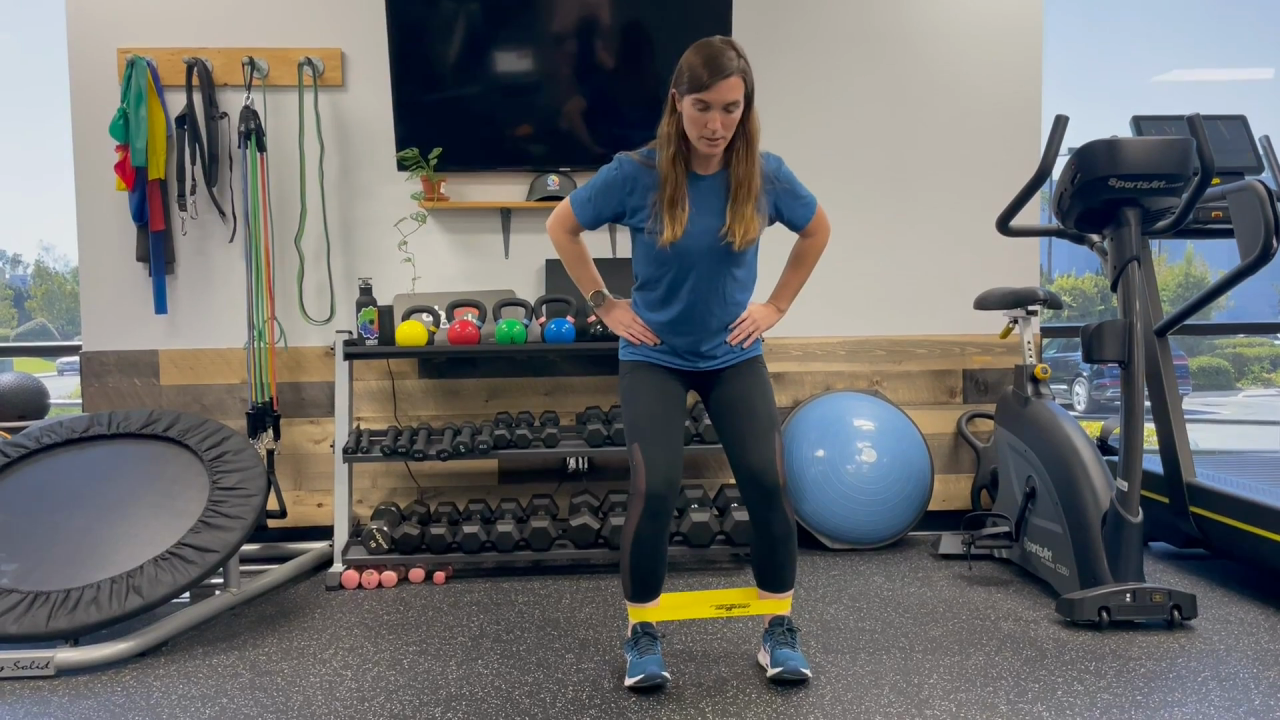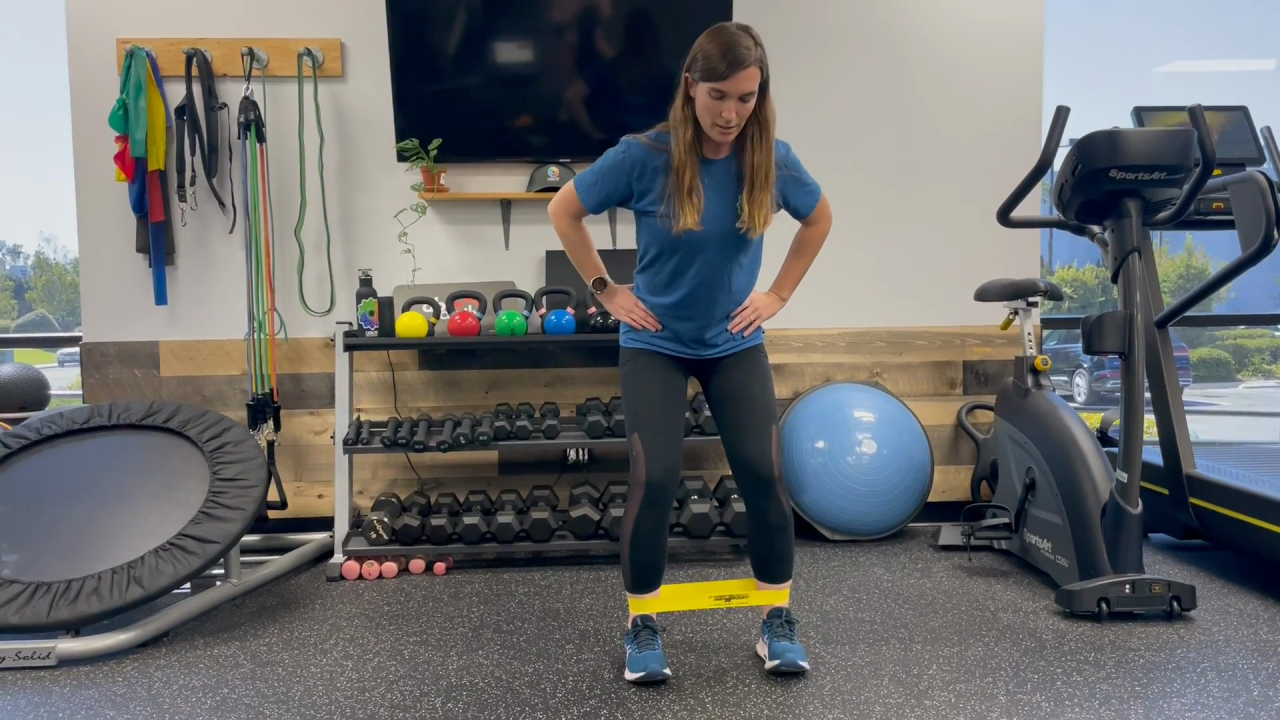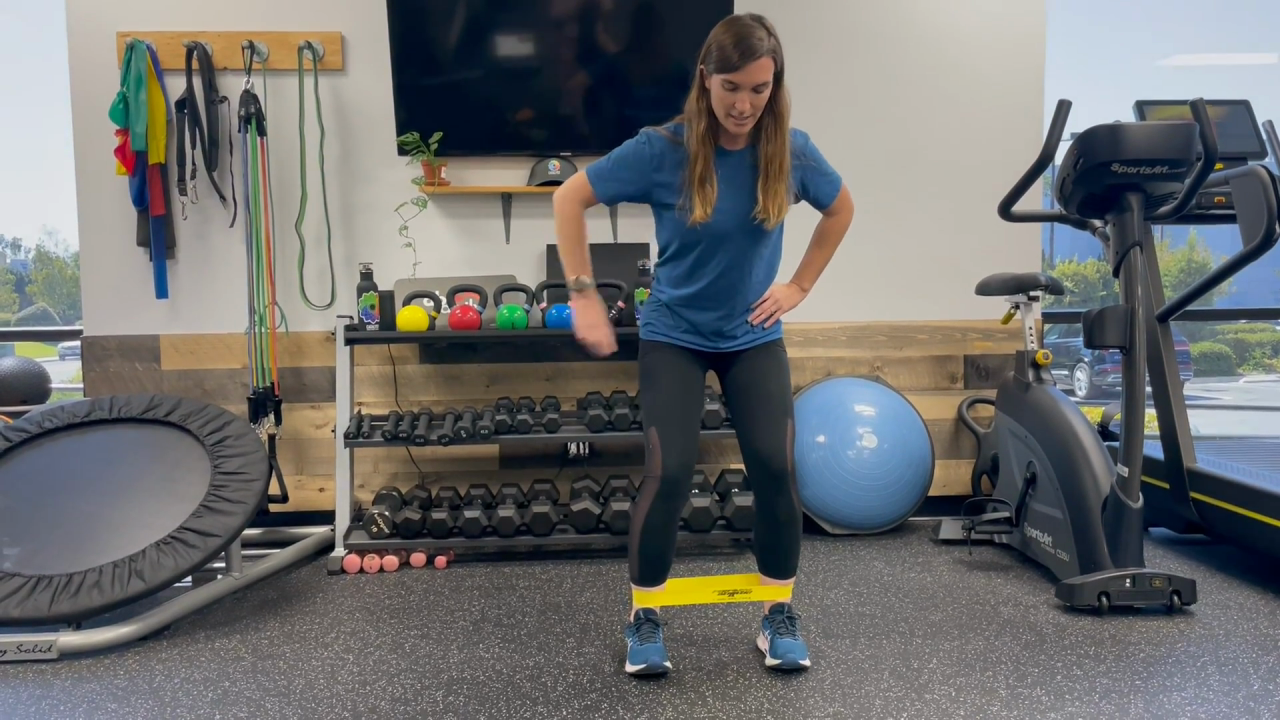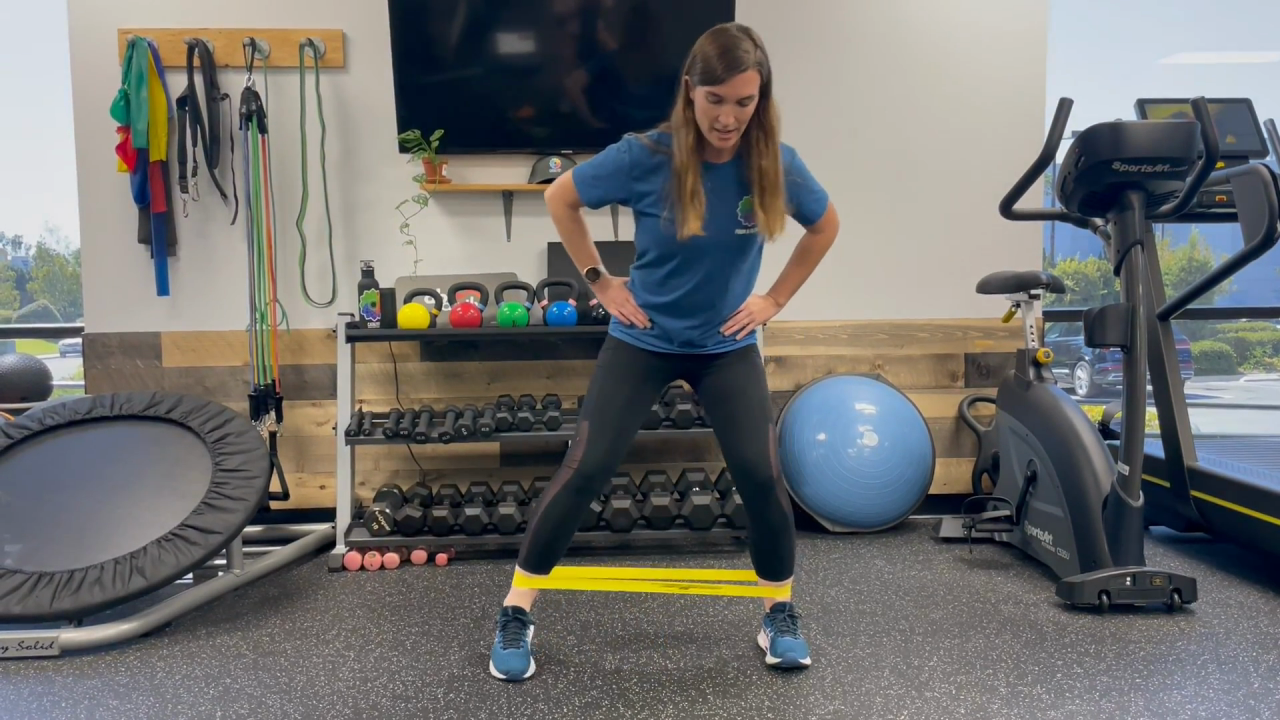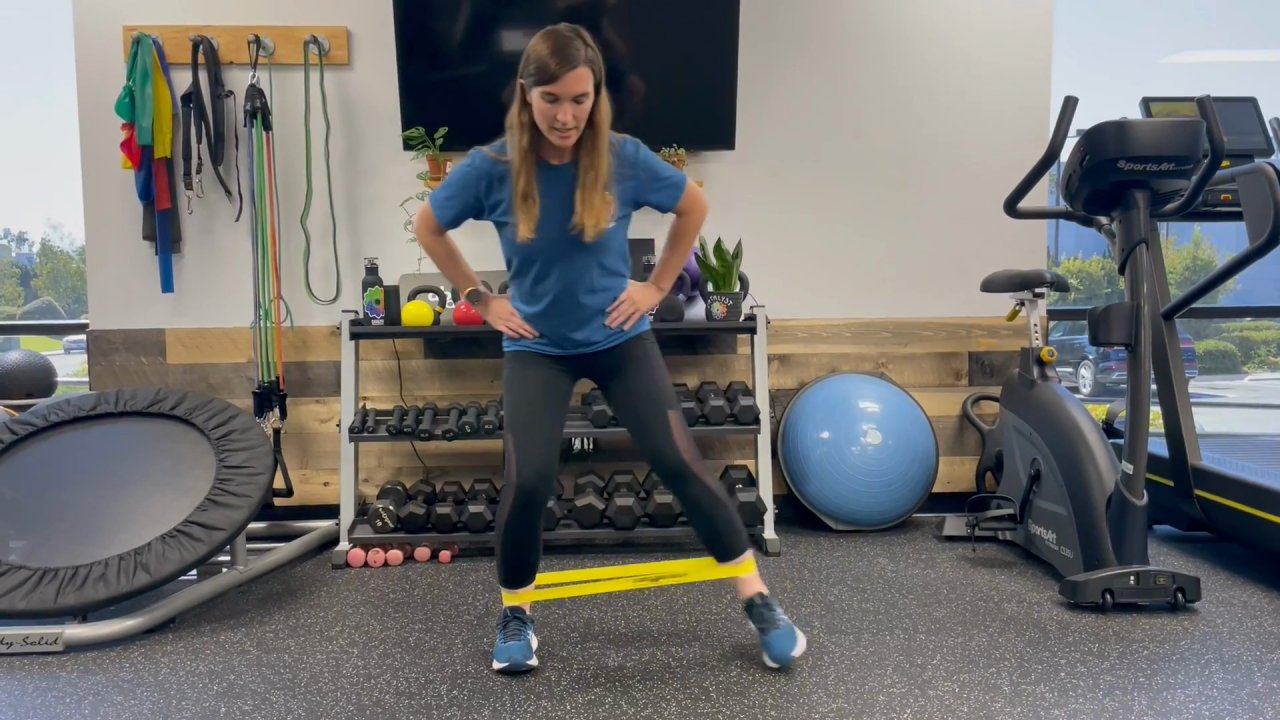
dt=1s
person 1, frame 1
left shoulder: (765, 175)
right shoulder: (636, 174)
left elbow: (817, 231)
right elbow: (561, 226)
left wrist: (777, 306)
right wrist: (604, 304)
left hip: (734, 355)
right hip: (654, 356)
left knee: (766, 483)
right knee: (655, 489)
left ankle: (779, 629)
right ankle: (642, 632)
person 1, frame 2
left shoulder: (772, 160)
right shoulder: (643, 156)
left elbow: (819, 219)
right elbow: (563, 211)
left wrist: (779, 293)
right wrist: (605, 290)
left hip: (735, 343)
right hip: (655, 343)
left knee: (762, 474)
right knee: (655, 479)
left ankle: (778, 622)
right ankle: (641, 625)
person 1, frame 3
left shoulder: (791, 151)
right shoulder: (661, 150)
left elbow: (841, 209)
right elbow: (570, 197)
left wrist: (799, 285)
right wrist: (583, 294)
left hip: (754, 337)
right hip: (674, 335)
left knee: (775, 470)
right knee: (669, 474)
left ankle: (779, 615)
right ankle: (644, 618)
person 1, frame 4
left shoulder: (776, 165)
right shoulder: (644, 157)
left elbow: (825, 226)
right elbow: (560, 198)
left wrist: (774, 298)
right wrist: (599, 281)
left hip: (727, 345)
right hip: (642, 340)
left knee: (761, 475)
right knee: (586, 468)
left ankle: (780, 612)
right ankle: (516, 610)
person 1, frame 5
left shoulder: (622, 158)
right shoulder: (491, 168)
left elbow: (694, 207)
right elbow: (427, 227)
left wrist: (657, 287)
right wrist: (481, 299)
left hip: (620, 337)
right hip: (537, 347)
left knee: (678, 462)
right knee: (528, 482)
left ankle: (757, 597)
right ankle: (514, 613)
